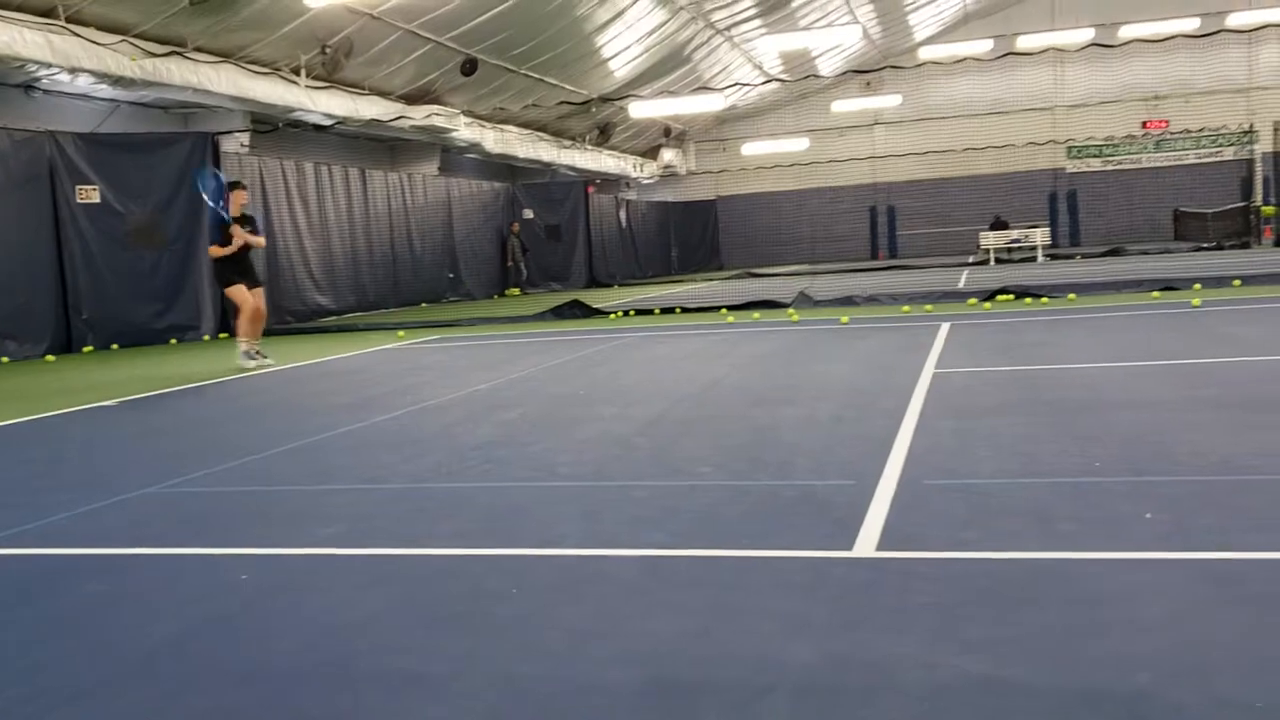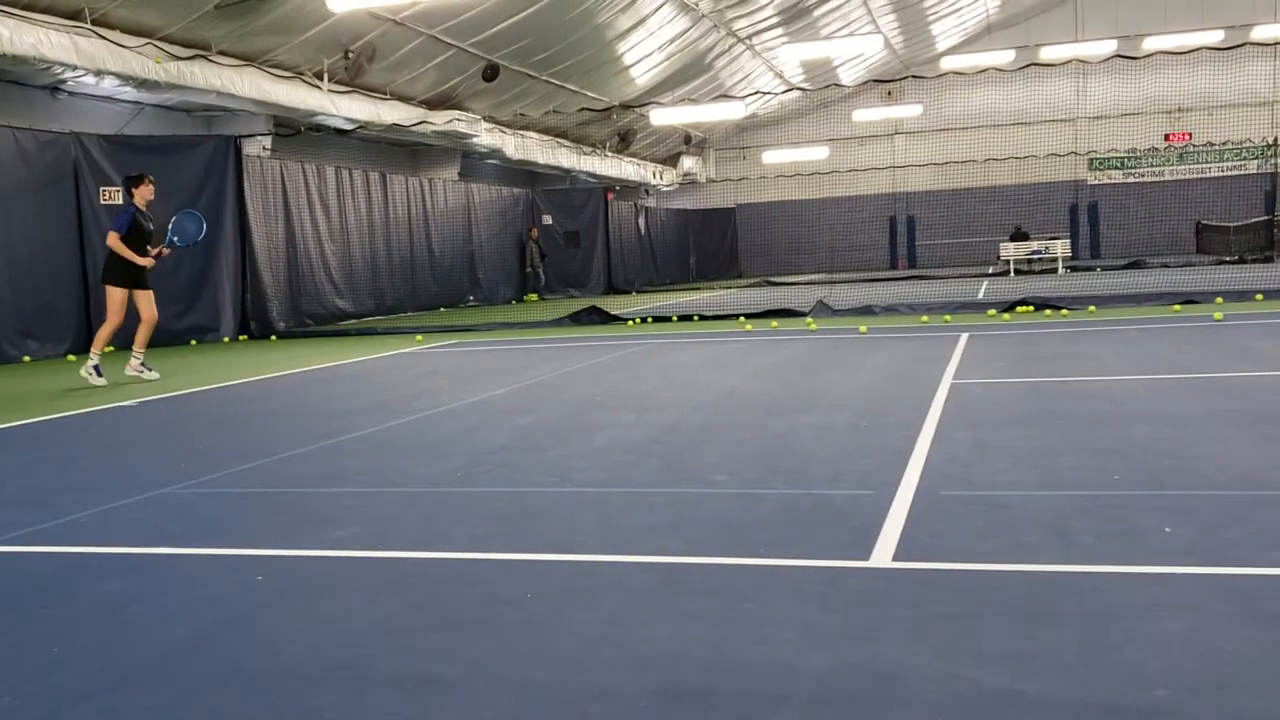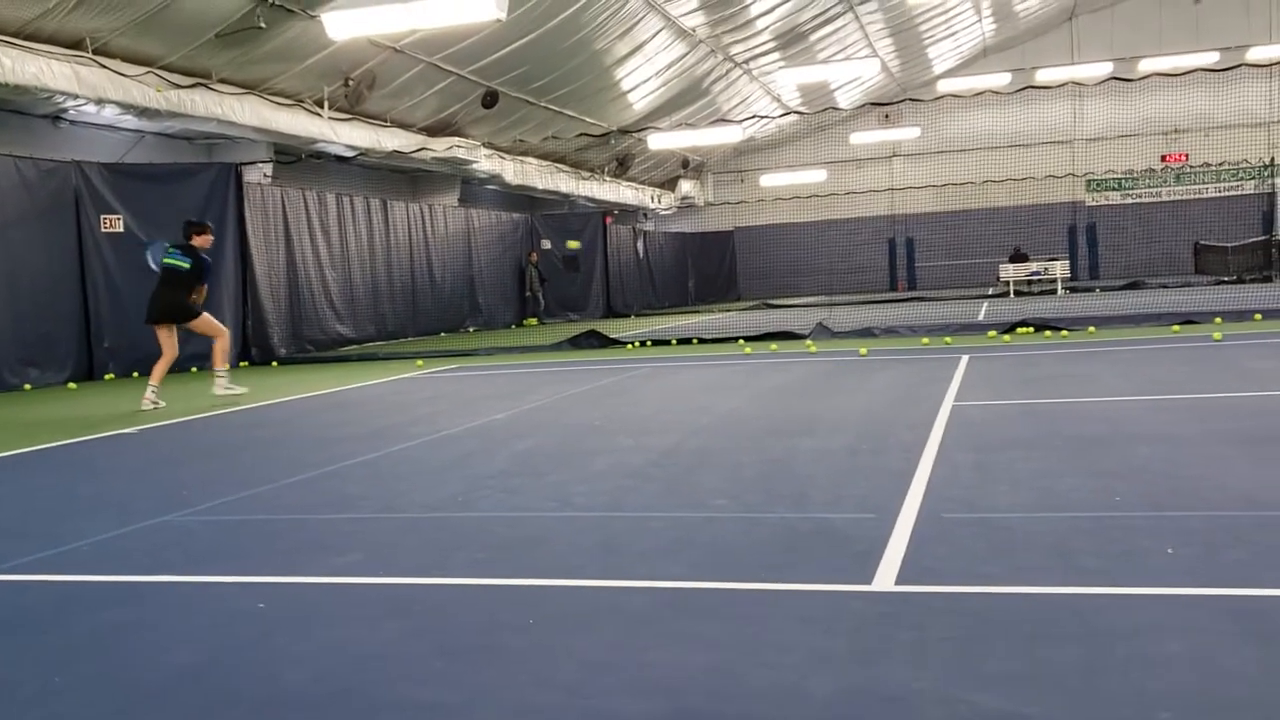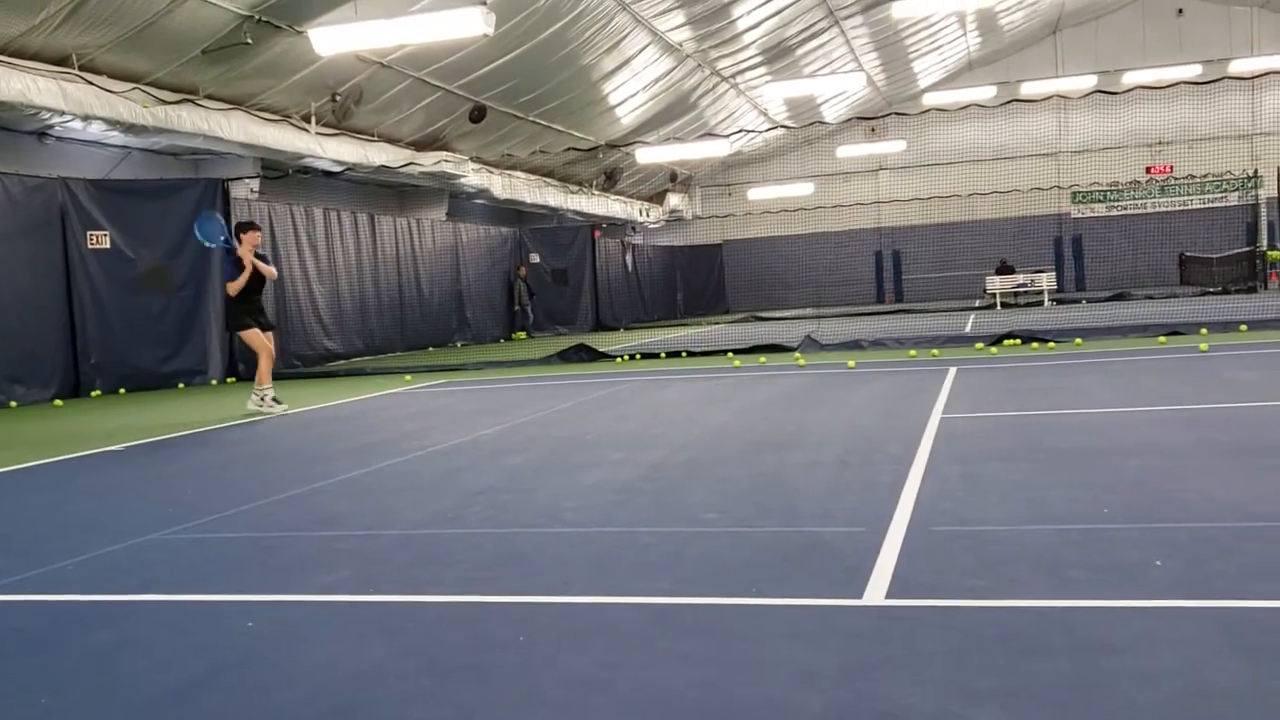
dt=1s
person 1, frame 1
left shoulder: (250, 219)
right shoulder: (220, 221)
left elbow: (262, 242)
right elbow: (213, 252)
left wrist: (244, 237)
right wrist: (233, 247)
left hip: (246, 270)
right hip: (227, 272)
left knee: (261, 311)
right knee: (248, 307)
left ankle: (253, 351)
right ankle: (242, 350)
person 1, frame 2
left shoulder: (146, 215)
right shoulder: (128, 212)
right elbow: (111, 241)
left wrist: (154, 252)
right wrist: (139, 259)
left hip: (137, 273)
right hip: (119, 271)
left knee: (150, 316)
right knee: (115, 318)
left ankle: (135, 363)
right ankle: (90, 364)
person 1, frame 3
left shoulder: (170, 250)
right shoulder: (203, 261)
right elbow: (200, 292)
right wrist: (196, 302)
left hip: (156, 304)
right hip: (178, 304)
left knee: (170, 354)
right knee: (222, 333)
left ankle: (149, 397)
right ankle: (221, 382)
person 1, frame 4
left shoulder: (261, 258)
right shoulder: (233, 262)
left elbow: (273, 274)
right elbow: (232, 291)
left wrist: (253, 259)
right wrist: (247, 268)
left hip: (258, 311)
right hip: (239, 315)
left knee: (269, 355)
right knee: (266, 351)
left ankle: (259, 398)
right ankle: (266, 397)
